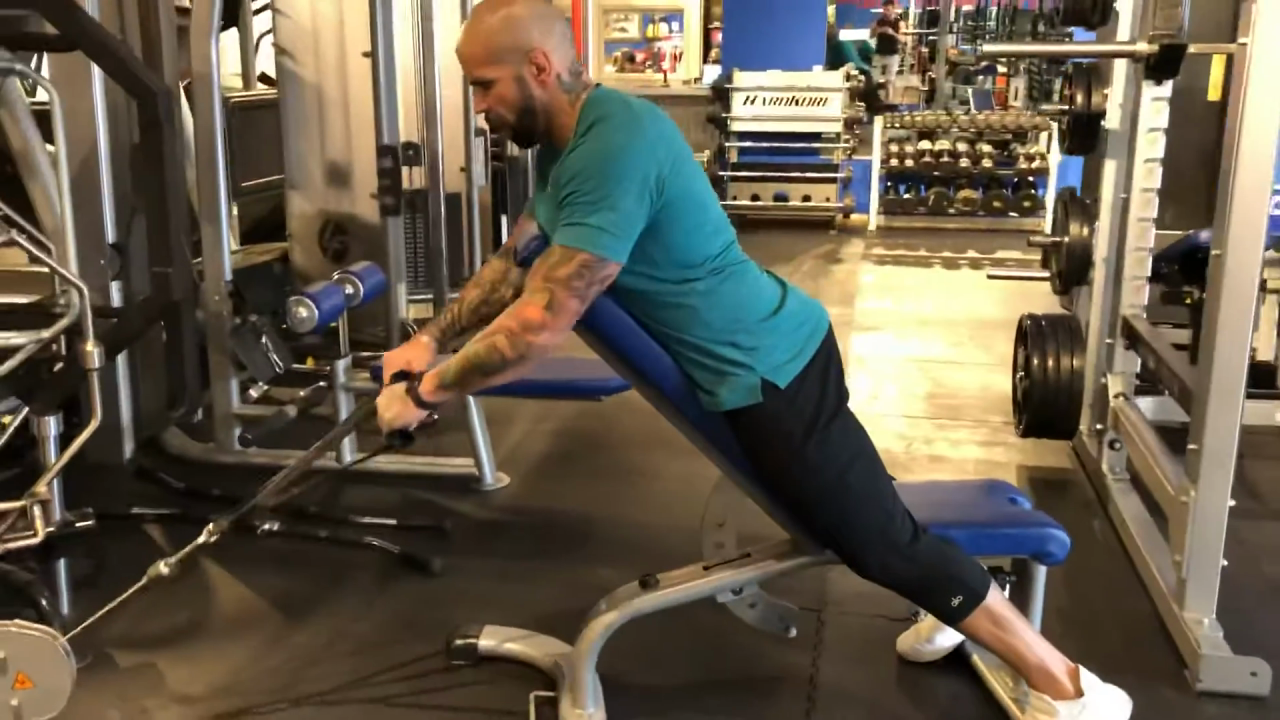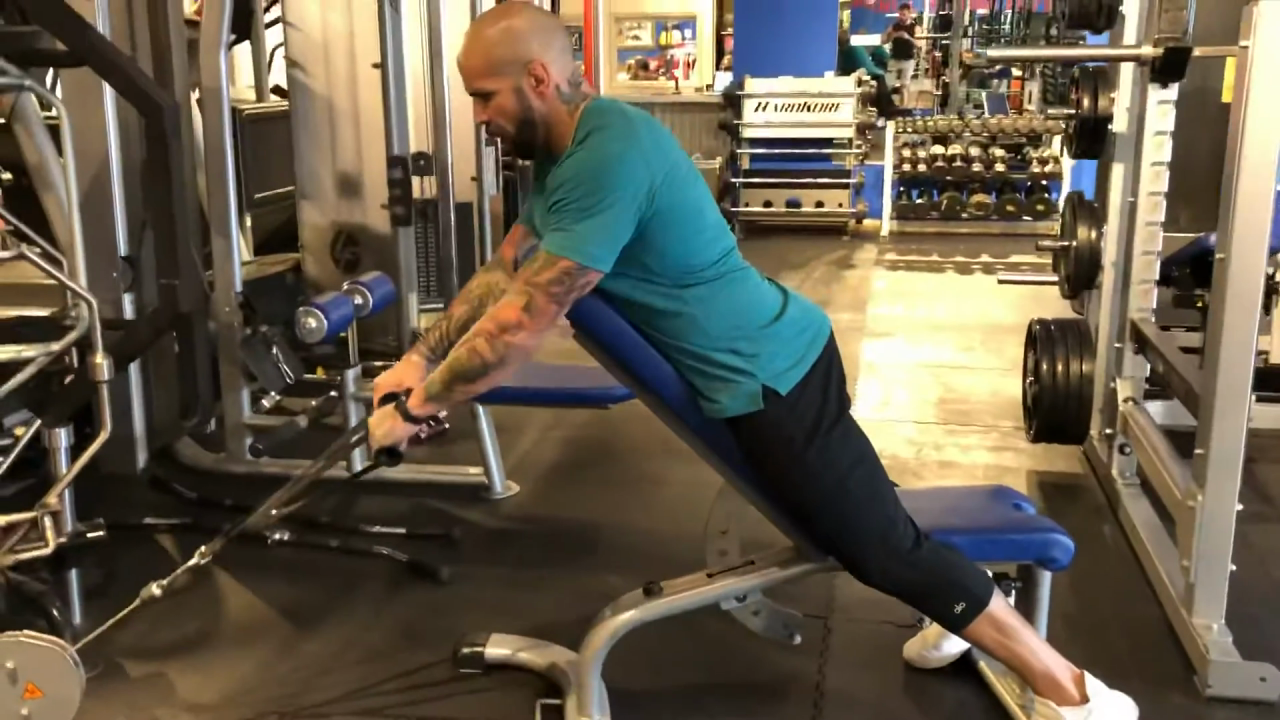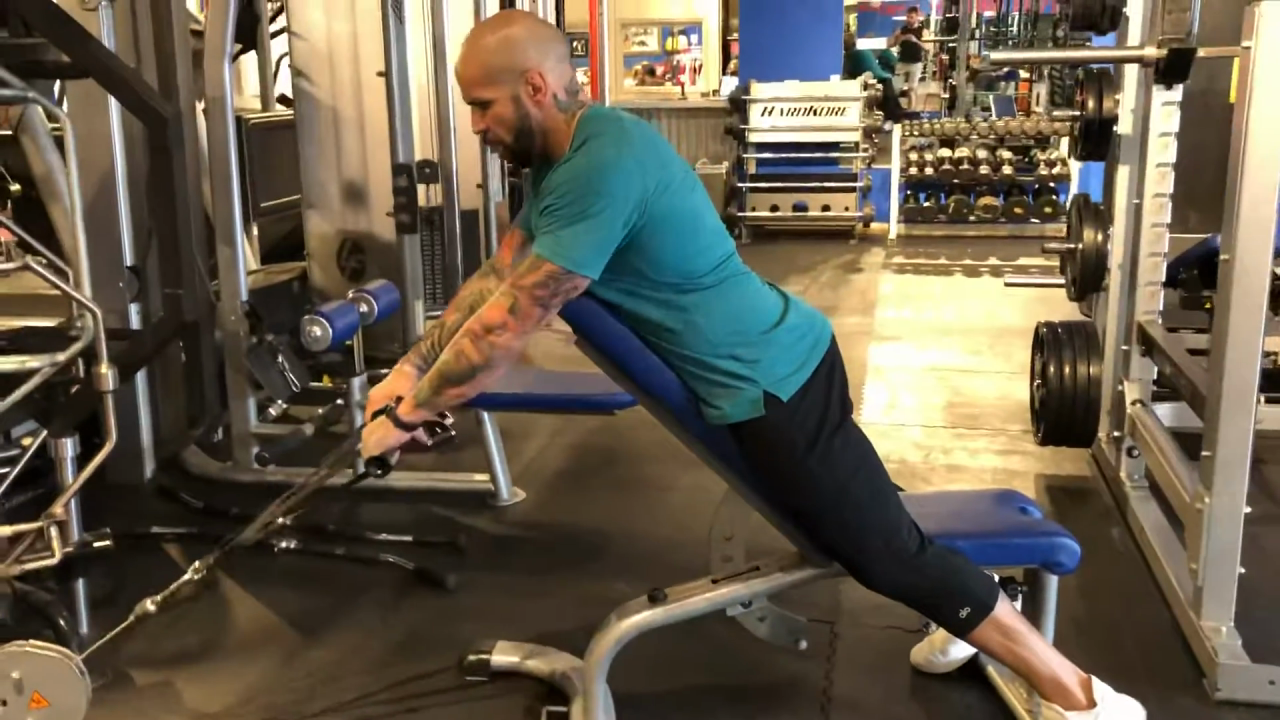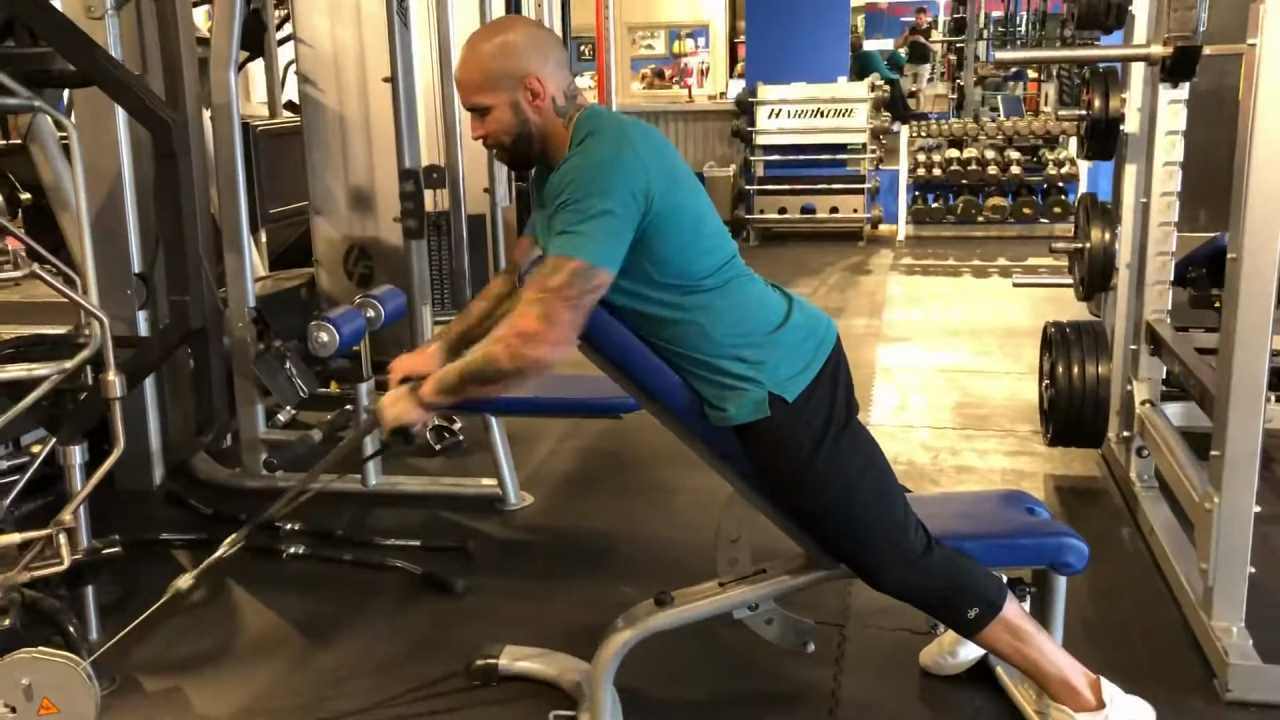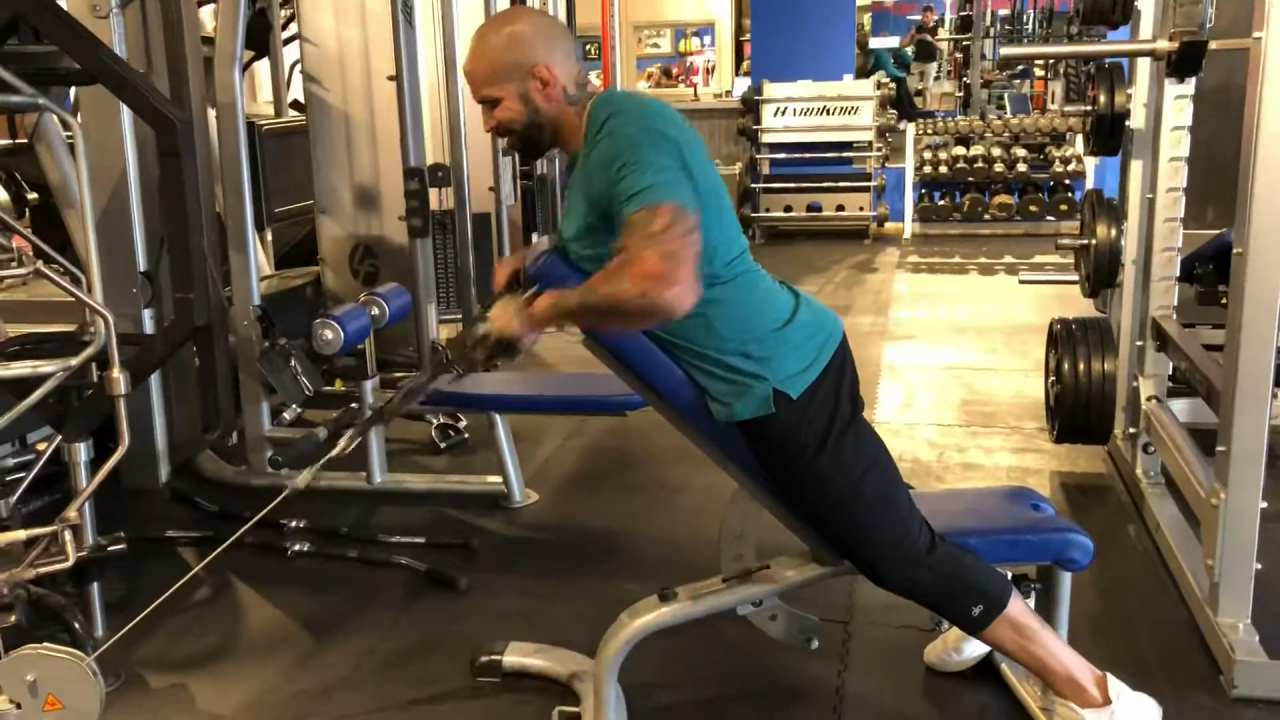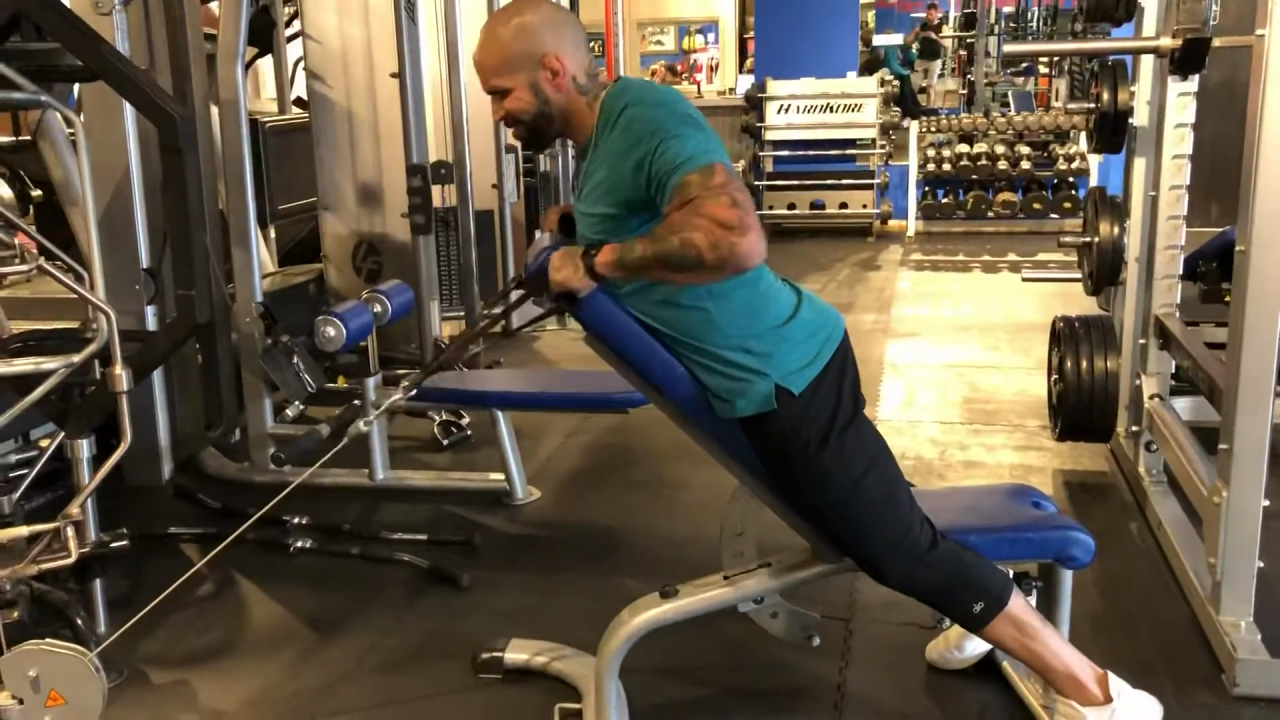
dt=0.2s
person 1, frame 1
left shoulder: (611, 148)
right shoulder: (567, 139)
left elbow: (541, 322)
right elbow: (519, 263)
left wrist: (424, 393)
right wrist: (432, 338)
left hip: (765, 369)
right hip: (761, 354)
left knee: (879, 540)
right knee: (860, 516)
right ankle: (957, 603)
person 1, frame 2
left shoulder: (606, 159)
right shoulder: (569, 148)
left elbow: (521, 324)
right elbow: (508, 270)
left wrist: (416, 408)
right wrist: (421, 357)
left hip: (768, 378)
right hip: (765, 359)
left knee: (883, 548)
right knee: (864, 523)
right ankle: (972, 607)
person 1, frame 3
left shoulder: (599, 168)
right shoulder: (571, 153)
left elbow: (504, 326)
right elbow: (499, 276)
left wrist: (407, 414)
right wrist: (410, 367)
left hip: (770, 384)
right hip: (770, 363)
left knee: (888, 552)
right knee: (871, 527)
right ankle: (972, 614)
person 1, frame 4
left shoulder: (599, 166)
right shoulder: (577, 154)
left elbow: (538, 339)
right elbow: (522, 279)
left wrist: (428, 397)
right wrist: (437, 351)
left hip: (775, 385)
right hip: (776, 364)
left knee: (896, 554)
right knee: (877, 528)
right ankle: (983, 611)
person 1, frame 5
left shoulder: (630, 135)
right shoulder: (594, 141)
left elbow: (665, 290)
right elbow: (610, 259)
left wrist: (537, 312)
left hip: (779, 382)
right hip: (783, 361)
left knee: (901, 552)
right knee: (886, 531)
right ankle: (993, 615)
person 1, frame 6
left shoulder: (643, 116)
right shoulder: (601, 135)
left elbow: (736, 242)
left wrist: (596, 263)
right wrist: (576, 227)
left hip: (779, 377)
right hip: (779, 362)
left knee: (902, 550)
right ankle: (992, 610)
